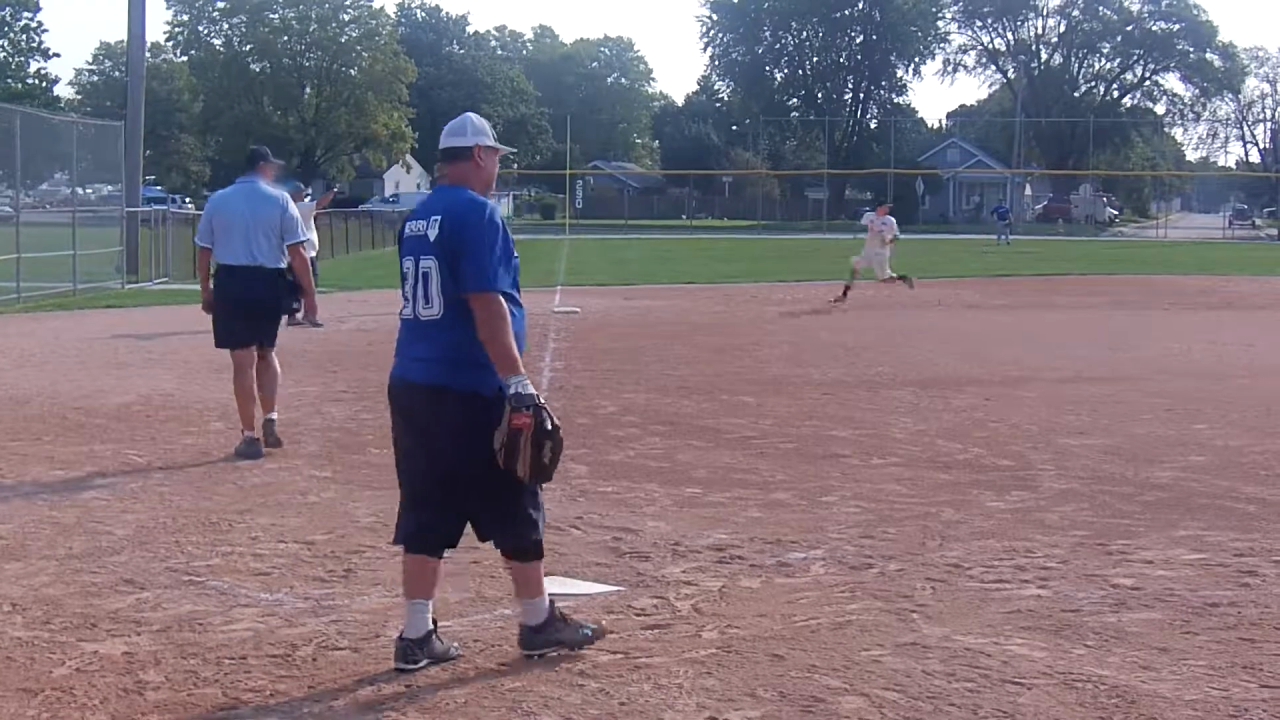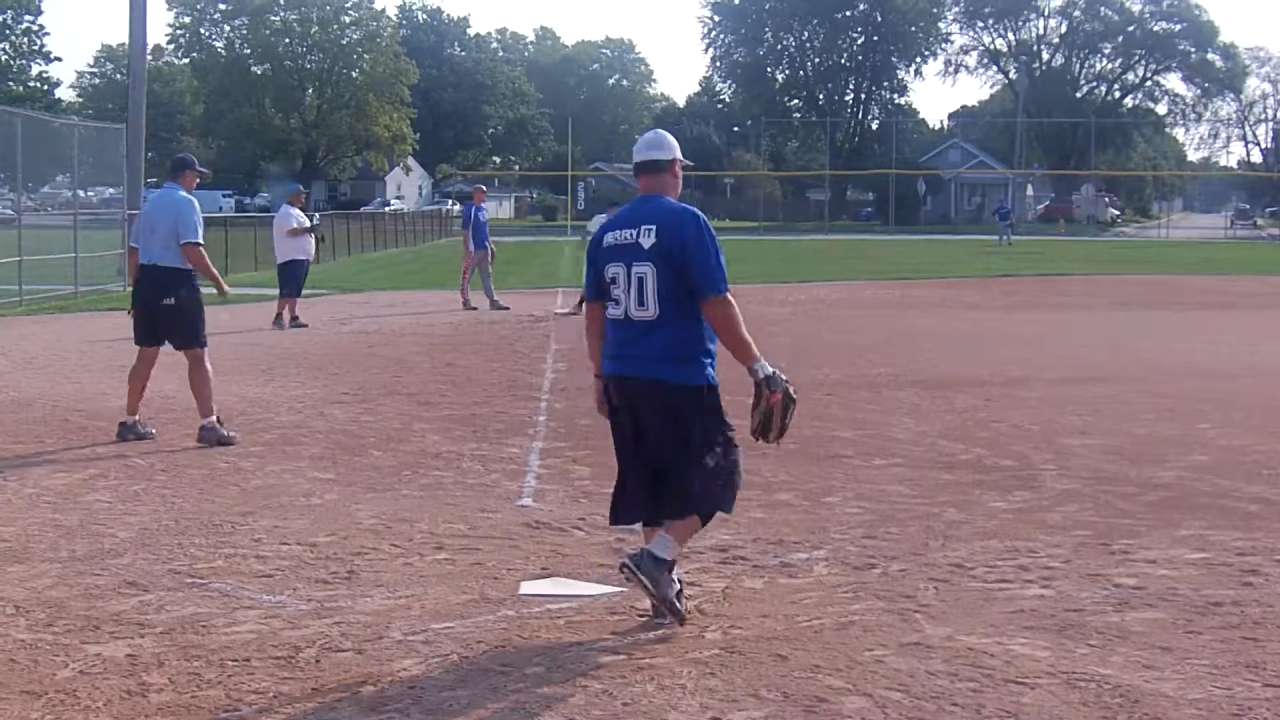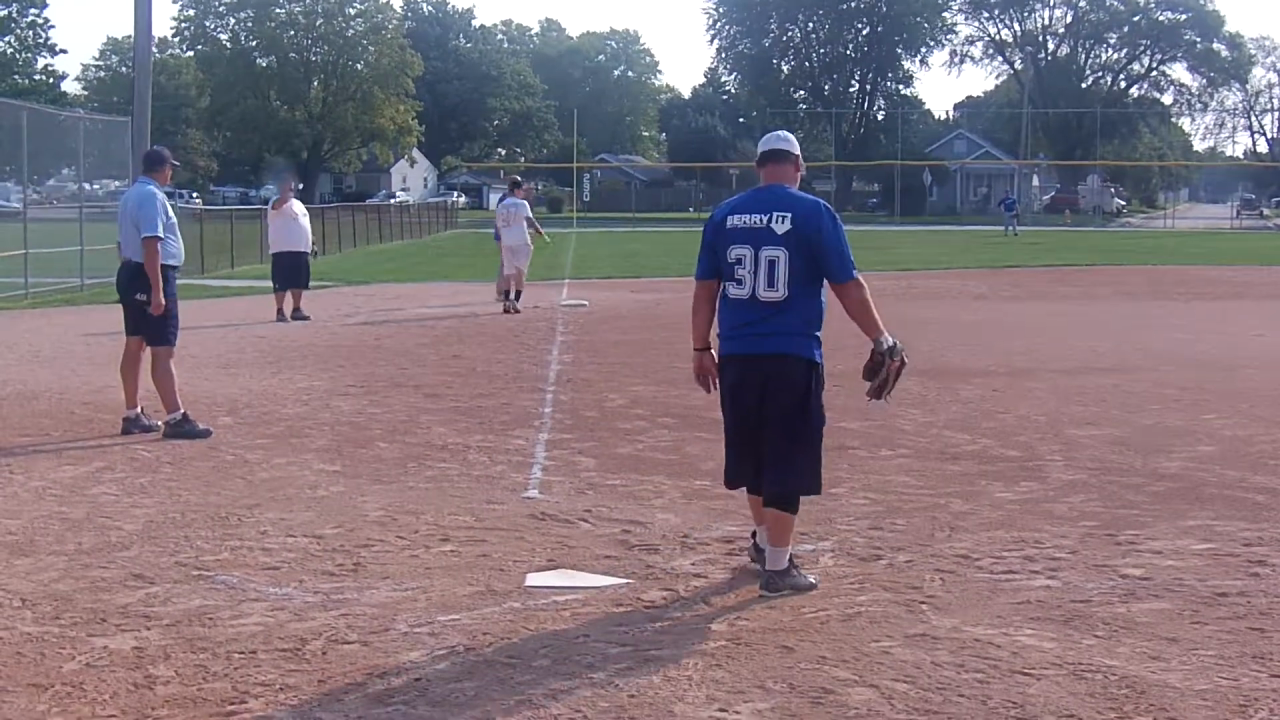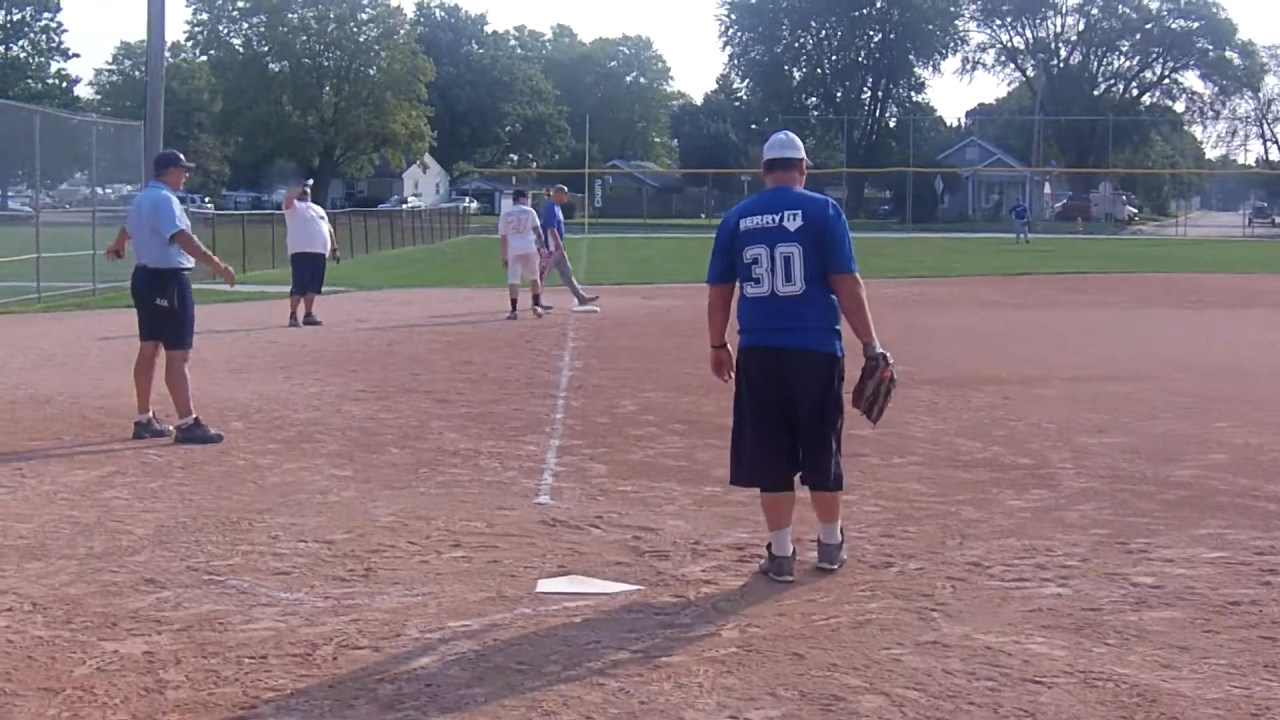
dt=1s
person 1, frame 1
left shoulder: (417, 218)
right shoulder: (478, 213)
right elbow: (486, 305)
right wrist: (517, 380)
left hip: (411, 382)
right hip: (469, 388)
left knee: (424, 512)
right knee: (515, 506)
left ankle: (414, 635)
right ankle: (538, 622)
person 1, frame 2
left shoulder: (607, 230)
right shoulder: (687, 222)
left elbow: (595, 312)
right elbow: (717, 306)
left wrist: (601, 374)
right wrist: (757, 366)
left hip: (623, 378)
right hip: (681, 380)
left knee: (649, 484)
right knee: (711, 478)
left ankle: (664, 591)
right ankle: (655, 558)
person 1, frame 3
left shoulder: (724, 215)
right shoulder: (814, 212)
left elbow: (705, 290)
right elbow: (848, 286)
left wrist: (701, 349)
right wrist: (881, 338)
left hip: (737, 356)
right hip: (793, 356)
left knee: (752, 454)
right knee: (788, 460)
left ankle: (764, 544)
right ankle: (777, 567)
person 1, frame 4
left shoulder: (737, 219)
right shoulder: (823, 210)
left elbow: (719, 292)
right elbow: (846, 283)
left wrist: (717, 344)
right wrist: (870, 345)
left hip: (758, 353)
right hip: (816, 351)
left knee: (770, 458)
right knee: (823, 453)
left ankle: (780, 555)
right ankle: (831, 544)
person 2, frame 1
left shoulder: (218, 200)
right shoulder: (280, 200)
left elbow: (204, 251)
right elbow: (297, 251)
left wrist: (206, 290)
right wrist: (309, 292)
left hip: (230, 284)
right hip: (269, 284)
left knee: (244, 362)
right knee: (265, 355)
left ankle: (251, 436)
right ankle: (270, 420)
person 2, frame 2
left shoulder: (149, 204)
right shoulder: (186, 203)
left elbow: (134, 252)
right elbow: (192, 251)
left wrist: (137, 292)
right wrist: (218, 282)
left hip: (146, 282)
right hip: (176, 284)
left knee: (146, 355)
right knee: (196, 354)
left ankle: (130, 422)
right ankle: (210, 423)
person 2, frame 3
left shoulder: (130, 195)
right shoulder: (152, 196)
right elbow: (151, 246)
right wrist: (157, 290)
left hip: (129, 275)
right hip: (151, 279)
left knee: (134, 346)
right knee: (163, 351)
left ankle: (133, 416)
right ankle: (176, 419)
person 2, frame 4
left shoulder: (141, 200)
right shoulder: (164, 200)
left elbow: (127, 231)
right elbow: (181, 236)
left wrist: (116, 249)
right wrist: (215, 263)
left hip: (143, 278)
right hip: (167, 282)
left knee: (148, 351)
right knee: (178, 355)
left ankle: (145, 420)
right ankle: (188, 424)
